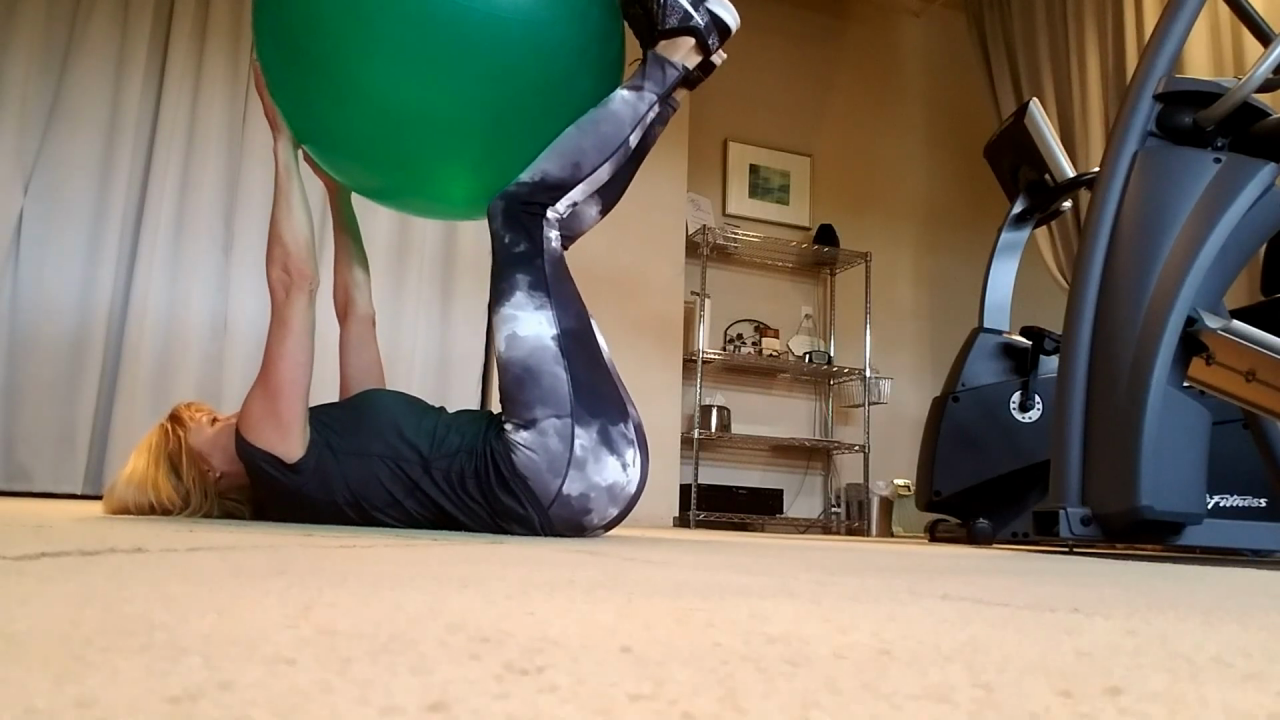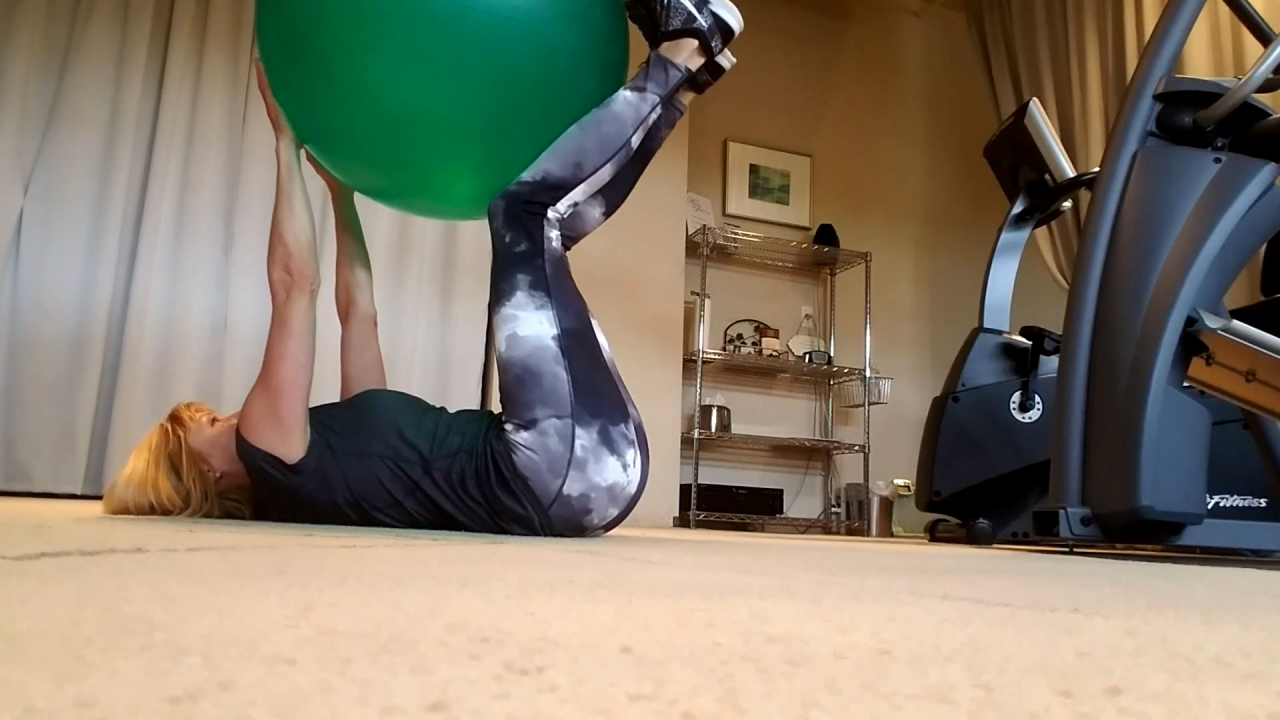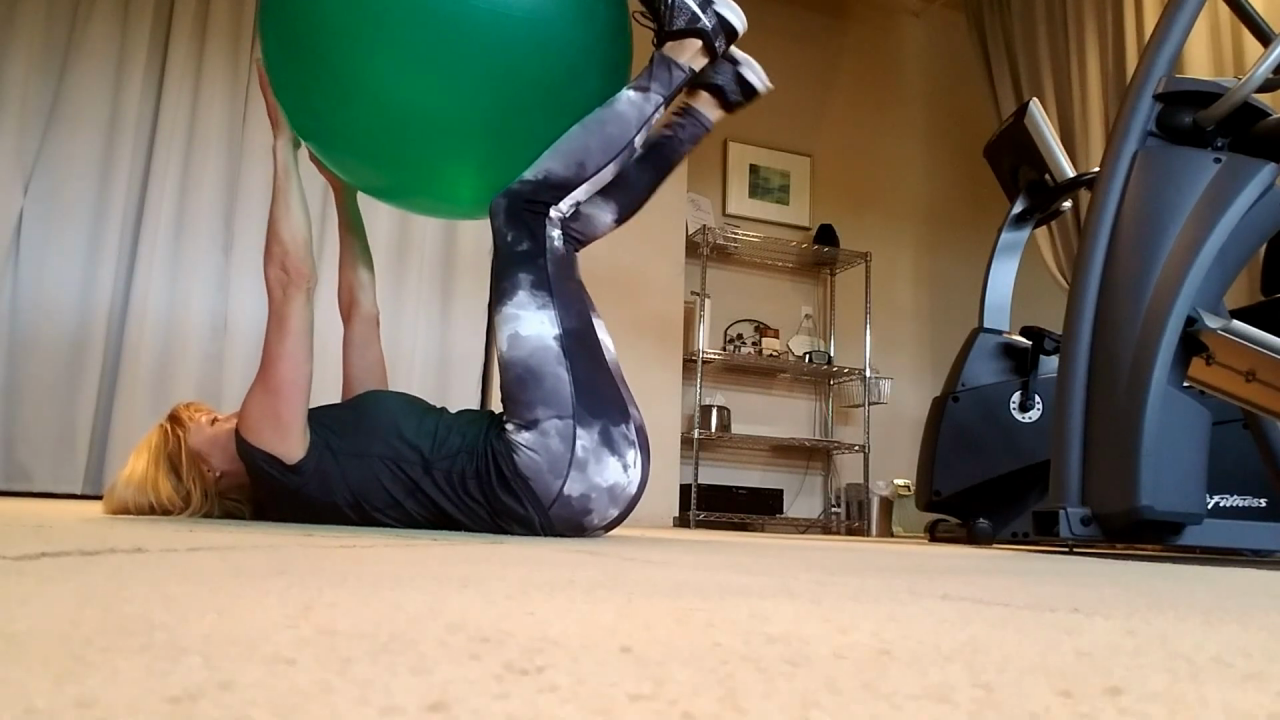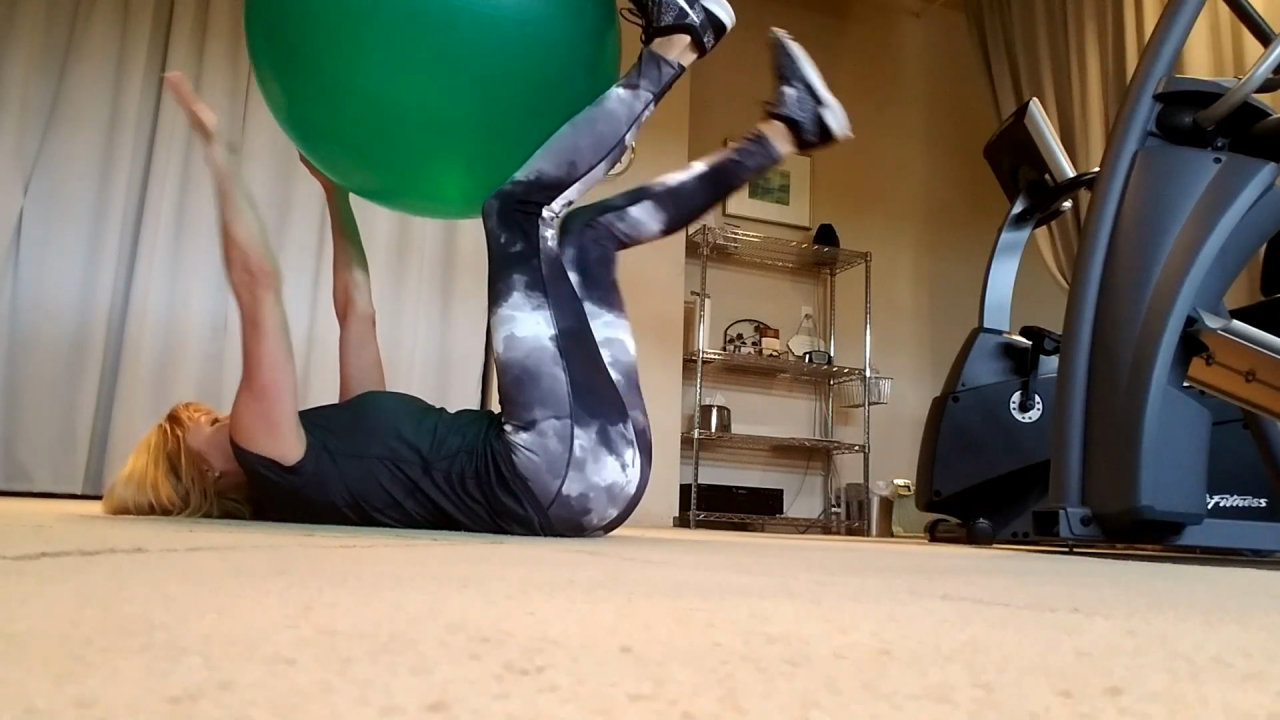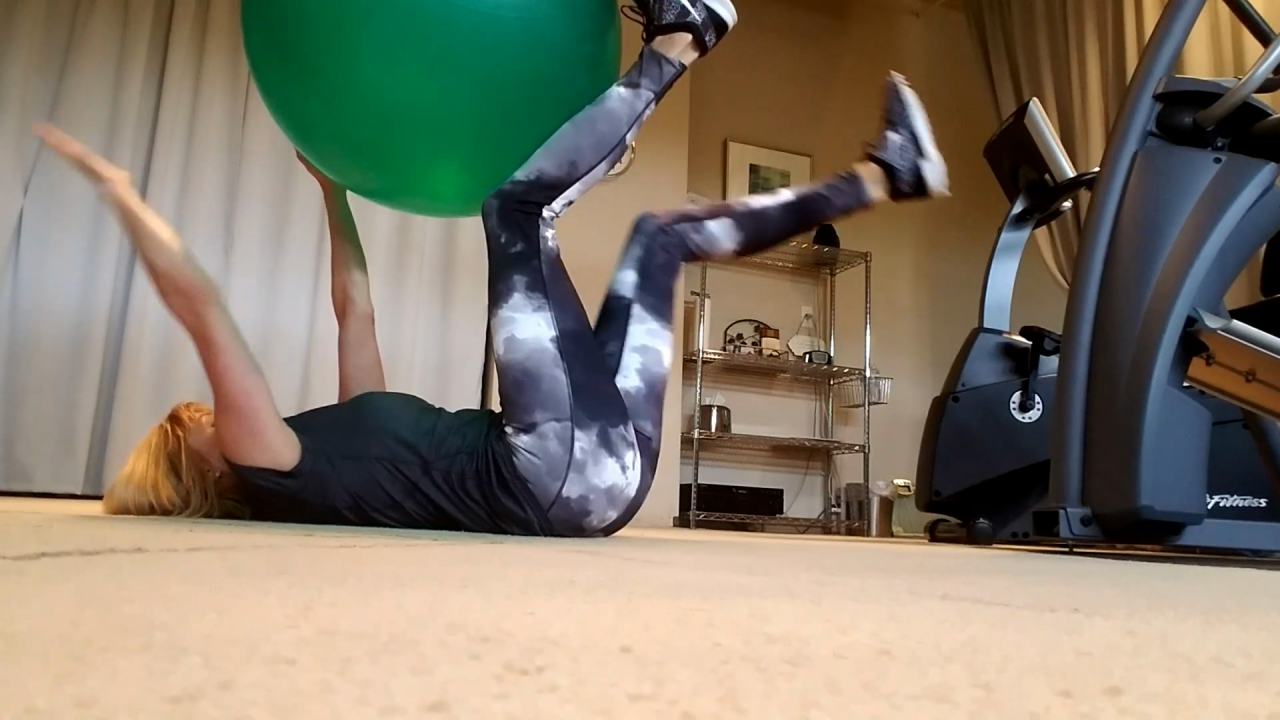
dt=0.2s
person 1, frame 1
left shoulder: (324, 442)
right shoulder: (269, 451)
left elbow: (356, 309)
right elbow: (293, 283)
left wrist: (338, 188)
right wrist: (283, 142)
left hip: (590, 459)
right hip: (565, 474)
left knee: (537, 228)
right knee: (522, 208)
left ankle: (671, 79)
person 1, frame 2
left shoulder: (320, 446)
right shoulder: (274, 455)
left elbow: (358, 308)
right elbow: (294, 284)
left wrist: (342, 188)
right wrist: (287, 143)
left hip: (588, 462)
right hip: (565, 471)
left knee: (537, 233)
right knee: (522, 208)
left ankle: (679, 81)
right ankle: (678, 53)
person 1, frame 3
left shoulder: (322, 442)
right shoulder: (272, 456)
left elbow: (360, 311)
right elbow: (291, 283)
left wrist: (344, 189)
right wrist: (283, 139)
left hip: (589, 464)
right hip: (569, 472)
left knee: (545, 235)
right knee: (525, 209)
left ankle: (706, 96)
person 1, frame 4
left shoulder: (324, 443)
right shoulder: (270, 460)
left elbow: (355, 309)
right elbow: (259, 286)
left wrist: (333, 192)
right wrist: (217, 153)
left hip: (593, 461)
right hip: (569, 472)
left knee: (585, 233)
right knee: (517, 209)
left ankle: (785, 129)
person 1, frame 5
left shoulder: (327, 440)
right shoulder: (264, 464)
left elbow: (355, 308)
right elbow: (201, 305)
left wrist: (332, 191)
right wrist: (118, 190)
left hip: (599, 461)
right hip: (567, 473)
left knee: (658, 238)
right knee: (516, 210)
left ankle: (879, 174)
